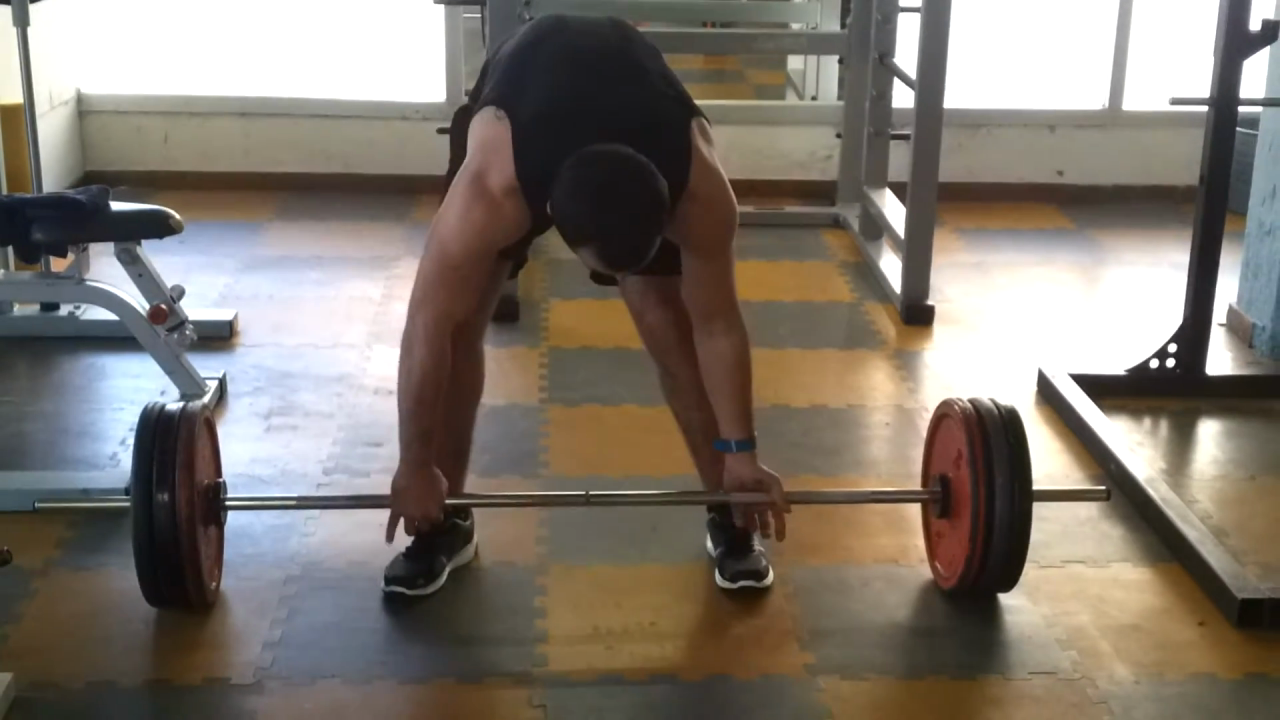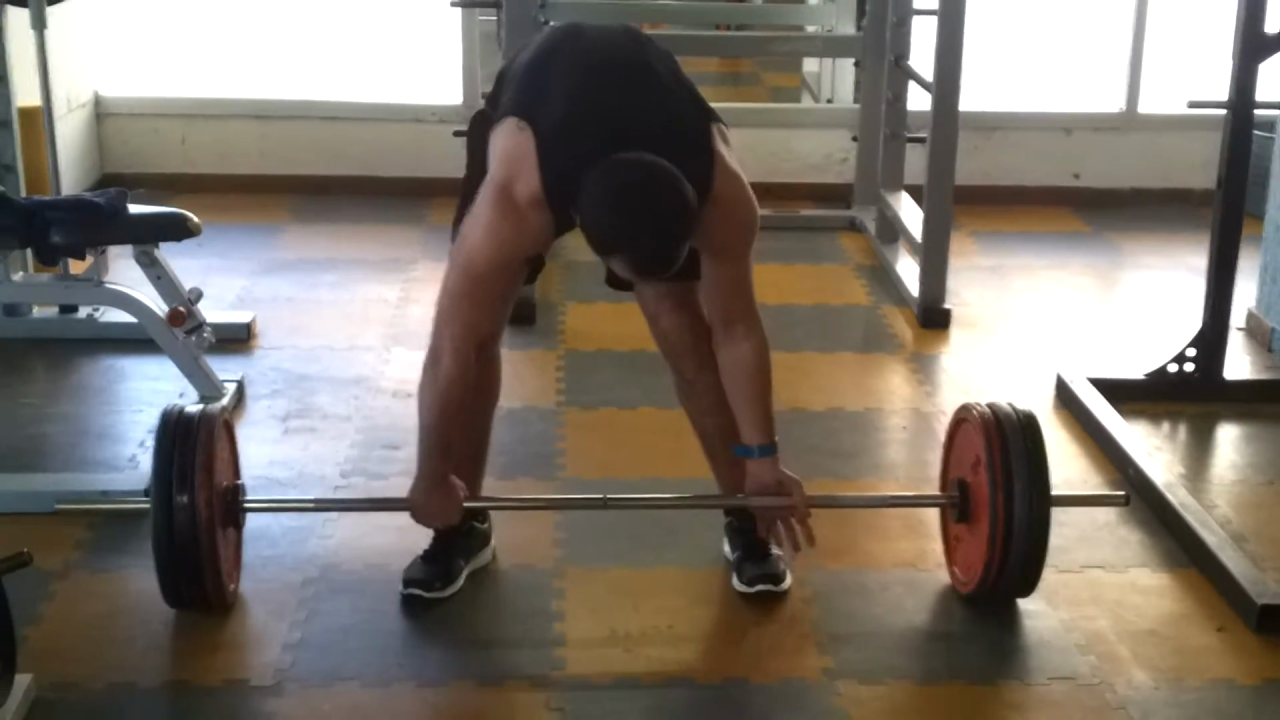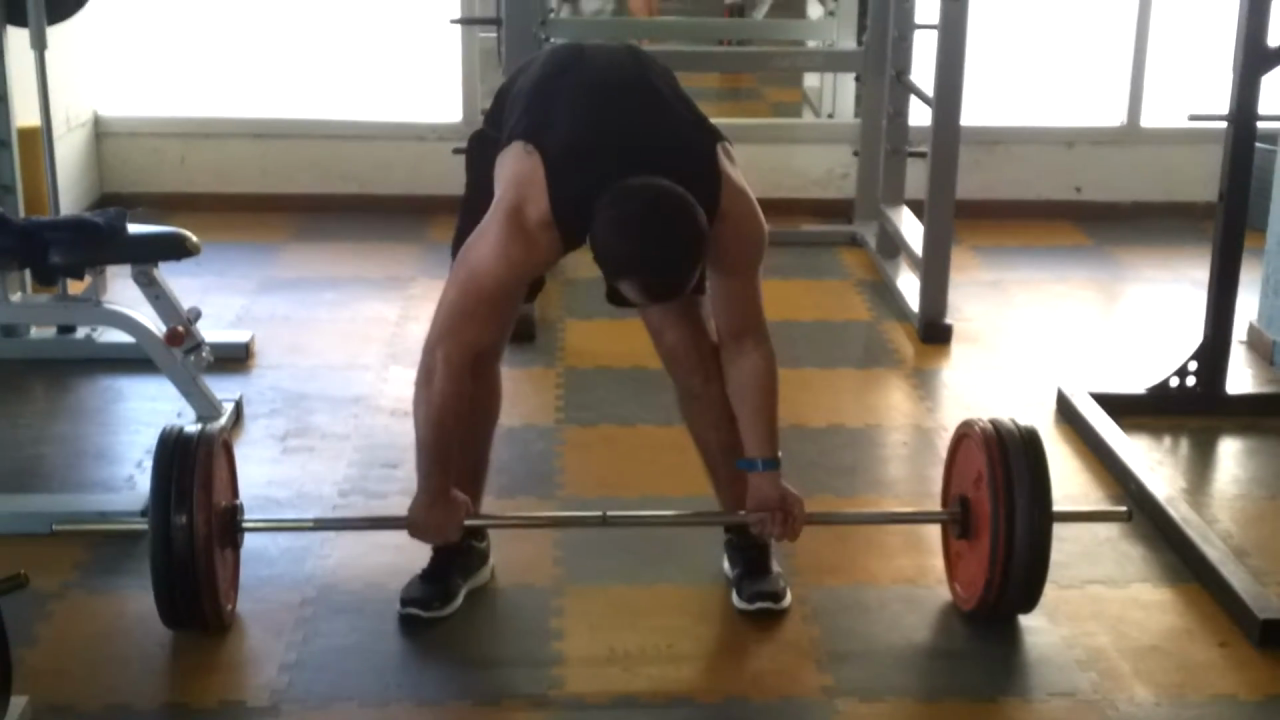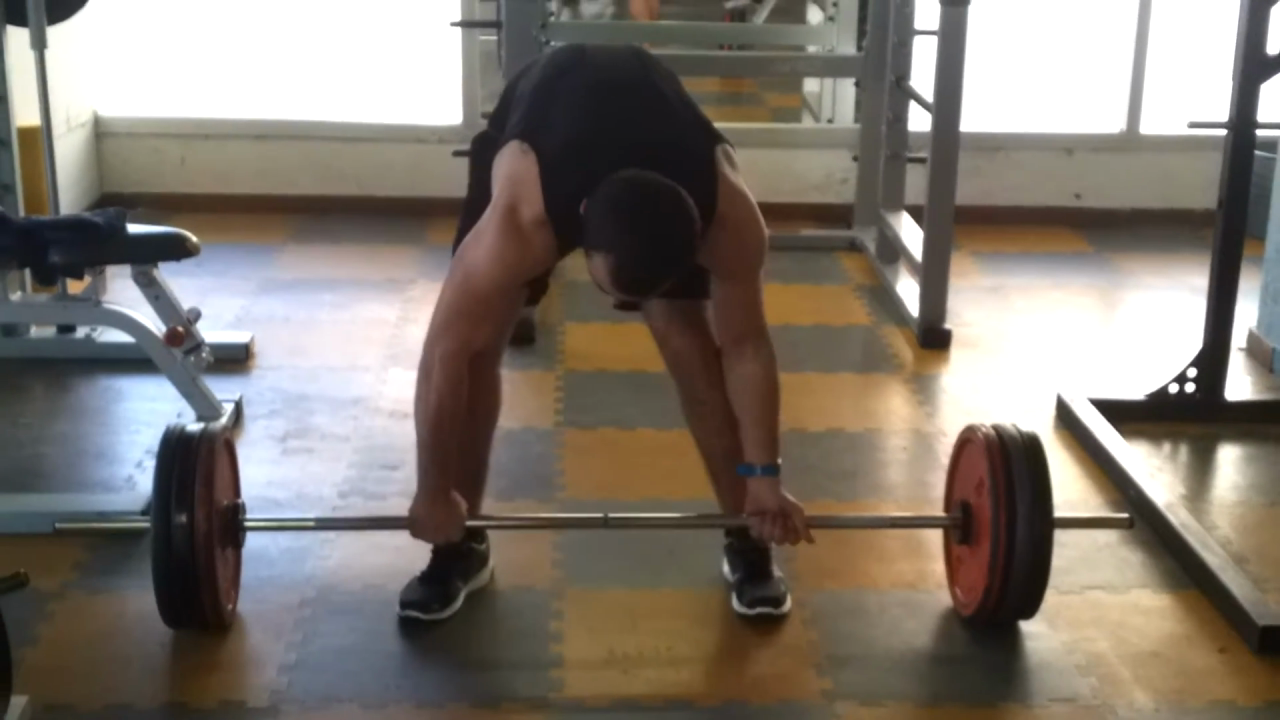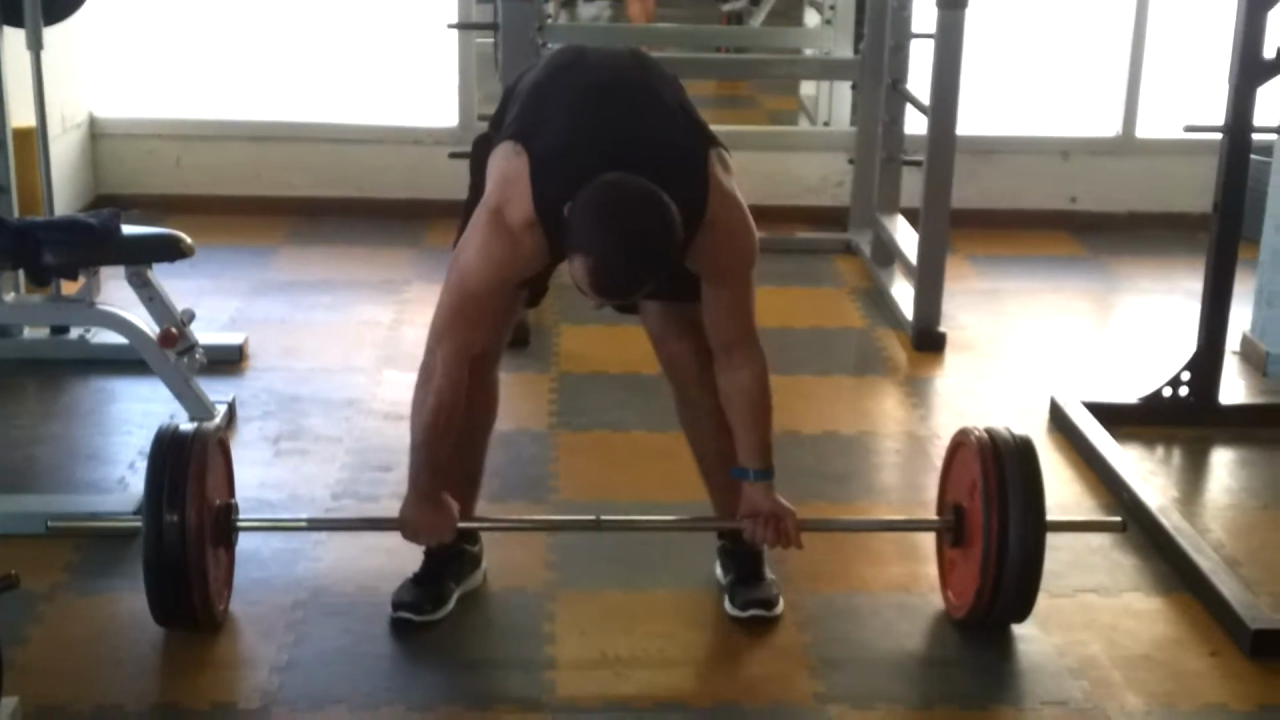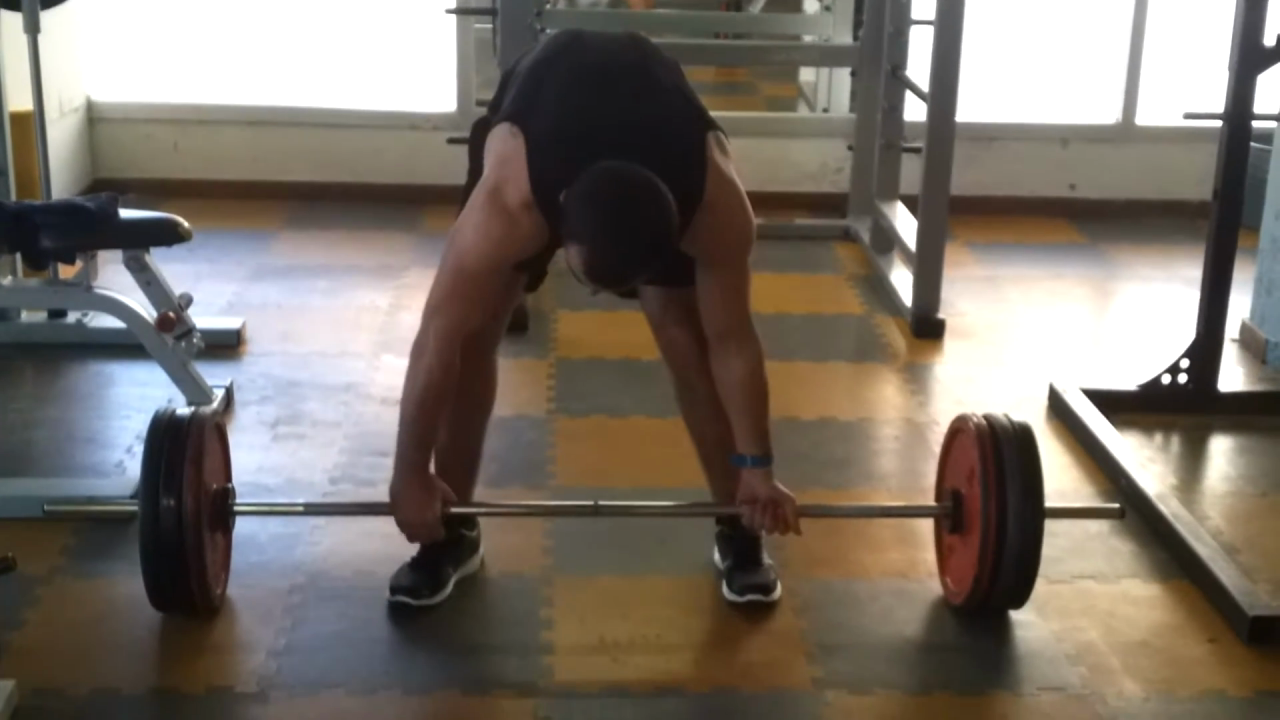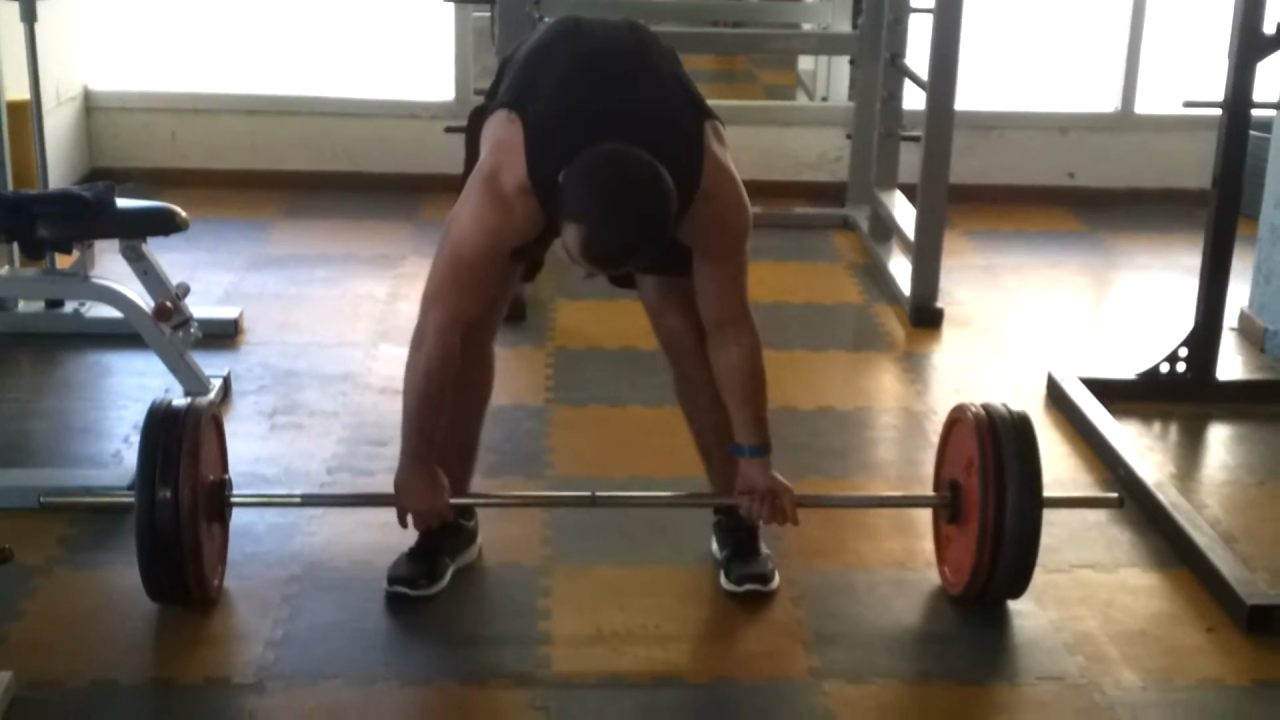
dt=0.3s
person 1, frame 1
left shoulder: (700, 191)
right shoulder: (491, 191)
left elbow: (715, 323)
right elbow: (429, 328)
left wrist: (741, 455)
right wrist: (415, 468)
left knee: (667, 317)
right knee: (462, 317)
left ankle: (726, 517)
right ankle: (448, 522)
person 1, frame 2
left shoulder: (723, 195)
right shoulder: (515, 201)
left elbow: (734, 328)
right elbow: (454, 341)
left wrist: (762, 459)
right wrist: (433, 478)
left knee: (681, 322)
right knee: (479, 321)
left ankle: (742, 520)
right ankle: (464, 525)
person 1, frame 3
left shoulder: (730, 213)
right shoulder: (523, 222)
left elbow: (744, 341)
right elbow: (445, 355)
left wrist: (764, 471)
right wrist: (434, 494)
left knee: (687, 339)
right knee: (476, 343)
left ankle: (744, 536)
right ankle: (463, 546)
person 1, frame 4
left shoulder: (730, 217)
right shoulder: (520, 221)
left elbow: (745, 345)
right elbow: (446, 352)
left wrist: (764, 477)
right wrist: (434, 493)
left knee: (692, 344)
right knee: (479, 344)
left ankle: (745, 542)
right ankle: (461, 545)
person 1, frame 5
left shoulder: (719, 220)
right shoulder: (511, 221)
left elbow: (736, 351)
right elbow: (447, 357)
left wrist: (758, 482)
right wrist: (424, 495)
left knee: (689, 348)
right knee: (477, 344)
left ankle: (738, 544)
right ankle: (455, 548)
person 1, frame 6
left shoulder: (717, 207)
right shoulder: (508, 203)
left elbow: (730, 339)
right elbow: (440, 336)
left wrist: (756, 468)
right wrist: (410, 474)
left knee: (687, 335)
right knee: (474, 329)
left ankle: (736, 529)
right ankle: (452, 531)
person 1, frame 7
left shoulder: (712, 194)
right shoulder: (504, 188)
left elbow: (728, 327)
right elbow: (440, 325)
left wrist: (754, 459)
right wrist: (416, 466)
left knee: (685, 327)
right knee: (473, 321)
left ankle: (734, 519)
right ankle: (451, 522)
